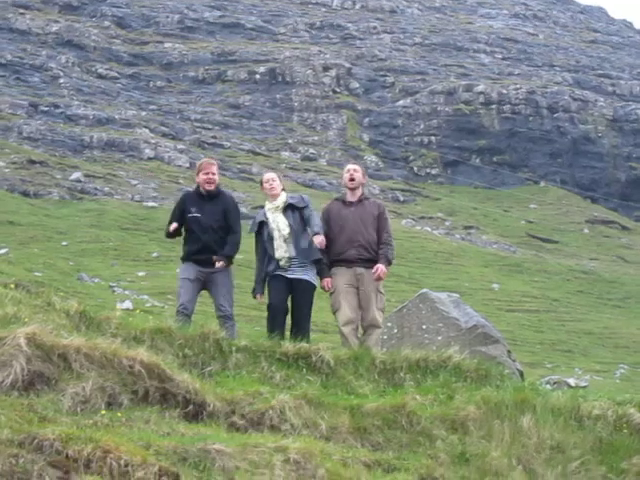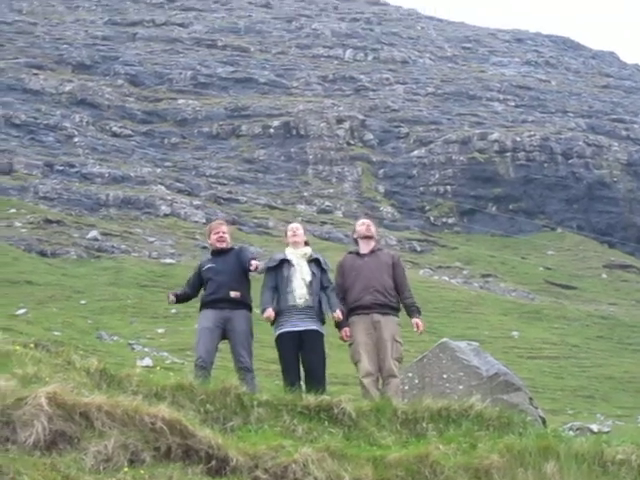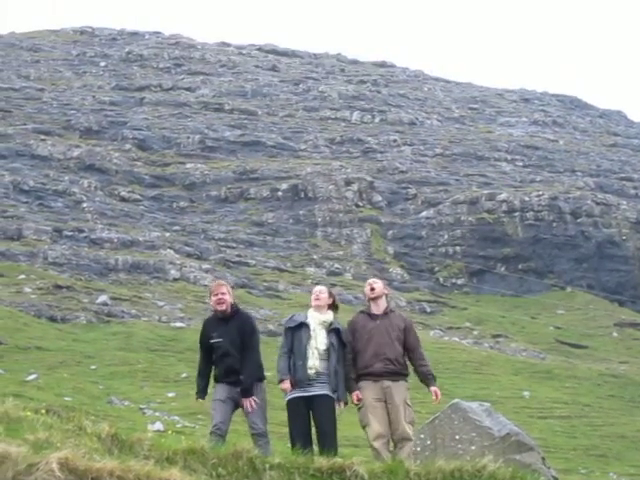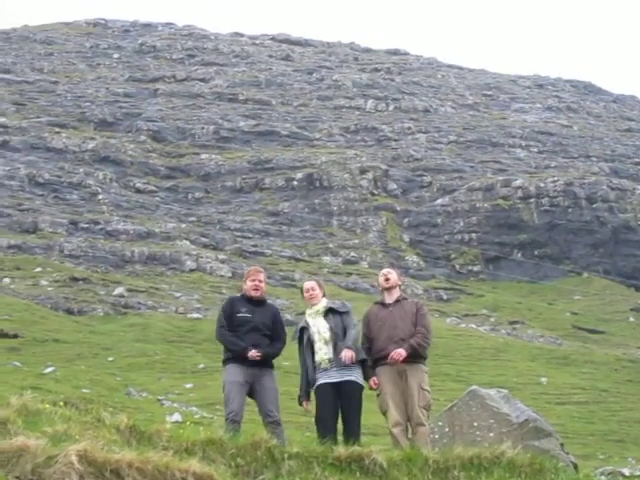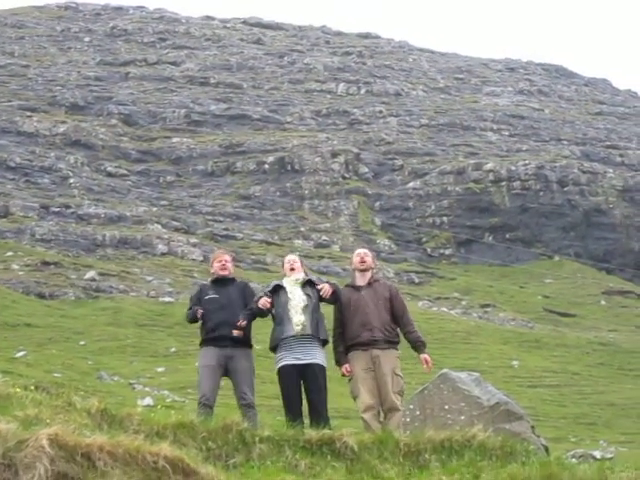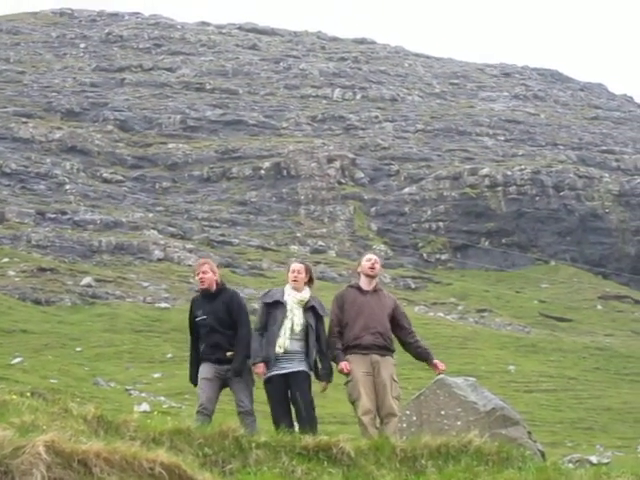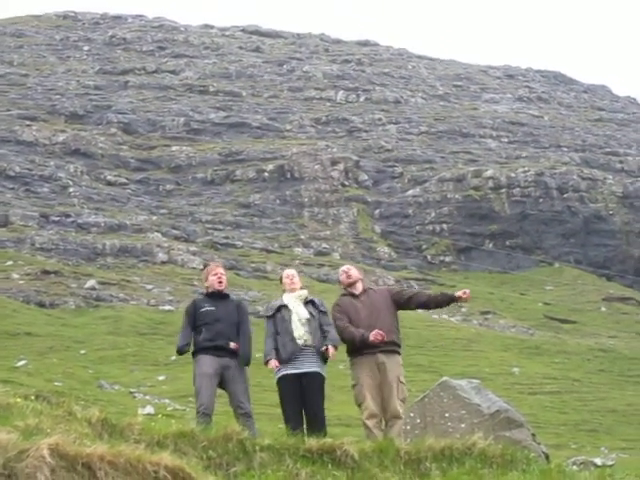
dt=0.7s
person 1, frame 1
left shoulder: (377, 207)
right shoulder: (331, 209)
left elbow: (386, 240)
right elbow: (324, 243)
left wrist: (384, 262)
left hip: (369, 270)
right hip: (342, 271)
left knee: (373, 320)
right knee: (346, 321)
person 1, frame 2
left shoulder: (391, 258)
right shoulder: (346, 262)
left elbow: (404, 289)
right elbow: (339, 295)
left wrist: (415, 314)
right wrist: (341, 323)
left hip: (388, 318)
right hip: (359, 319)
left knee: (391, 369)
right knee: (367, 371)
person 1, frame 3
left shoulder: (402, 321)
right shoulder: (356, 322)
left elbow: (416, 353)
right elbow: (349, 357)
left wrist: (430, 381)
right wrist: (352, 387)
left hip: (397, 383)
right hip: (369, 384)
left knee: (404, 433)
right knee: (377, 435)
person 1, frame 4
left shoulder: (415, 306)
right shoulder: (371, 313)
left elbow: (424, 334)
right elbow: (366, 346)
left wrist: (406, 349)
right wrist: (370, 373)
left hip: (414, 366)
right hip: (385, 369)
left knee: (419, 418)
right knee: (395, 421)
person 1, frame 5
left shoulder: (388, 289)
right shoulder: (343, 294)
left elbow: (405, 321)
right elbow: (338, 331)
left wrist: (420, 348)
right wrist: (341, 360)
left hip: (387, 352)
right hip: (359, 355)
left knee: (392, 403)
right knee: (367, 406)
person 1, frame 6
left shoulder: (389, 300)
right shoulder: (344, 296)
left elbow: (406, 332)
right elbow: (334, 331)
left wrist: (428, 358)
right wrist: (339, 358)
left hip: (384, 359)
right hip: (356, 358)
left knee: (390, 409)
right knee: (365, 410)
person 1, frame 7
left shoulder: (385, 294)
right shoulder: (341, 304)
left elbow: (417, 298)
right elbow: (344, 331)
left wrist: (452, 297)
right wrist: (366, 337)
left hip: (391, 357)
right hip: (363, 360)
left knee: (394, 410)
right knee: (370, 412)
person 2, frame 1
left shoulder: (227, 201)
right shoulder: (187, 199)
left elbow: (234, 233)
right elbow: (174, 227)
left wrist: (225, 257)
right wrist: (172, 229)
left hip: (220, 266)
right hip: (192, 264)
left knee: (225, 312)
right knee: (183, 309)
person 2, frame 2
left shoulder: (239, 253)
right shoulder: (204, 264)
left elbow: (248, 259)
right elbow: (191, 289)
left wrist: (253, 262)
right wrist: (177, 296)
left hip: (238, 311)
right hip: (210, 312)
left knee: (244, 363)
right knee: (202, 361)
person 2, frame 3
left shoulder: (244, 319)
right shoulder: (209, 325)
left elbow: (253, 355)
right elbow: (205, 360)
left wrist: (247, 390)
right wrist: (201, 391)
left hip: (251, 384)
right hip: (223, 385)
left knee: (259, 430)
right knee: (217, 429)
person 2, frame 4
left shoulder: (272, 310)
right shoulder: (232, 303)
left elbow: (280, 341)
right elbow: (221, 333)
left wrist: (265, 354)
right wrist: (245, 351)
left hip: (264, 369)
right hip: (236, 366)
left knee: (273, 417)
right knee: (233, 415)
person 2, frame 5
left shoulder: (243, 287)
right shoulder: (204, 290)
left elbow: (253, 307)
right elbow: (190, 315)
left wrist: (246, 317)
right wrist: (195, 312)
left hip: (240, 348)
right hip: (211, 348)
left knee: (246, 399)
right knee: (206, 398)
person 2, frame 6
left shoulder: (231, 297)
right shoulder: (196, 303)
left elbow: (243, 330)
right elbow: (195, 339)
left wrist: (239, 362)
right wrist: (194, 371)
left hip: (237, 363)
right hip: (209, 364)
left knee: (245, 408)
right knee: (204, 408)
person 2, frame 7
left shoulder: (237, 305)
right shoulder: (197, 304)
left elbow: (245, 329)
right elbow: (187, 327)
left wrist: (245, 352)
right wrist: (183, 343)
left hip: (233, 359)
right hip: (206, 357)
left knee: (243, 409)
right knee: (204, 408)
person 3, frame 1
left shoulder: (299, 203)
right shoulder: (262, 218)
left elbow: (311, 219)
right elbow: (261, 255)
left wrist: (317, 233)
right wrist: (259, 287)
left hip: (304, 270)
right hip: (278, 271)
left knee: (301, 317)
right knee: (276, 306)
person 3, frame 2
left shoulder: (317, 261)
right shoulder: (277, 262)
left elbow: (327, 287)
right elbow: (268, 288)
left wrist: (335, 308)
right wrist: (267, 307)
left hip: (311, 322)
right hip: (285, 322)
left knee: (315, 367)
right knee: (289, 370)
person 3, frame 3
left shoulder: (336, 329)
right shoulder: (296, 322)
left elbow: (339, 363)
right elbow: (284, 352)
left wrist: (341, 395)
right wrist: (284, 377)
left hip: (324, 388)
right hip: (298, 387)
left knee: (327, 431)
right knee: (299, 436)
person 3, frame 4
left shoulder: (340, 308)
right shoulder: (304, 325)
left elbow: (352, 328)
right elbow: (305, 360)
left wrist: (349, 347)
right wrist: (304, 392)
left hip: (348, 371)
right hip: (323, 375)
left knee: (351, 420)
right knee: (325, 418)
person 3, frame 5
left shoulder: (312, 284)
right shoulder: (276, 289)
left elbow: (333, 298)
left wrist: (331, 288)
right wrist: (260, 302)
left hip: (311, 348)
right hip: (286, 350)
left knee: (317, 401)
right knee: (291, 403)
person 3, frame 6
left shoulder: (313, 305)
right shoulder: (272, 298)
left elbow: (321, 340)
right elbow: (259, 331)
left wrist: (325, 373)
right wrist: (258, 359)
left hip: (300, 363)
right hip: (274, 364)
left knee: (305, 408)
right knee: (280, 415)
person 3, frame 7
left shoulder: (315, 304)
right shoulder: (275, 308)
left elbow: (327, 327)
right elbow: (270, 337)
left wrist: (332, 343)
right wrist: (270, 357)
left hip: (313, 362)
right hip: (287, 364)
left knee: (315, 411)
right knee: (292, 413)
